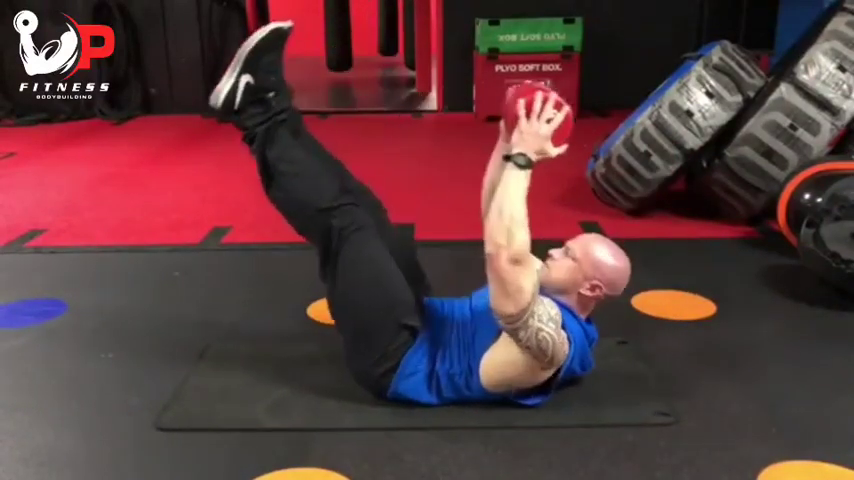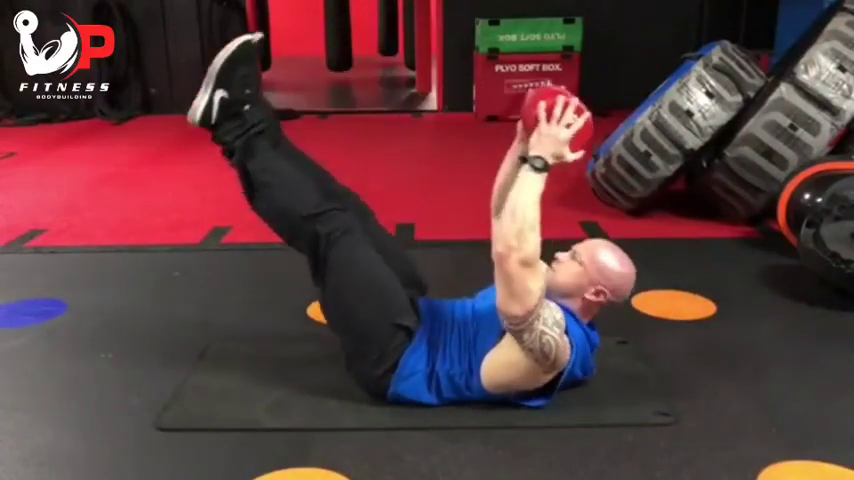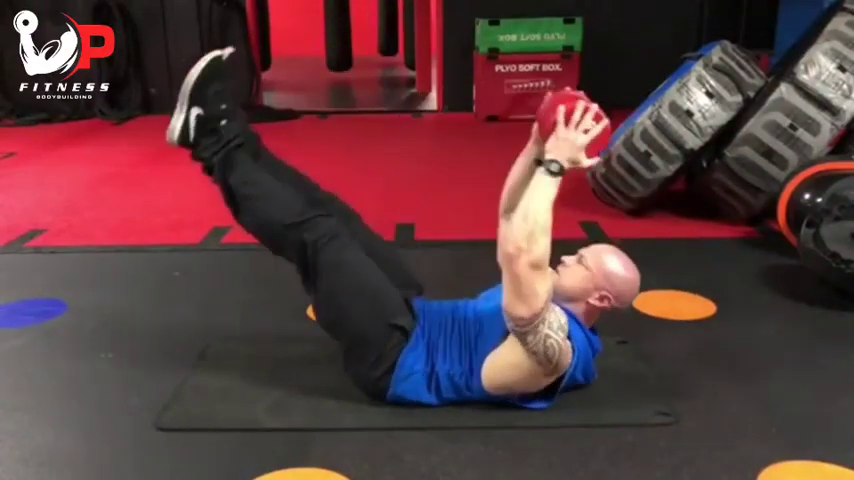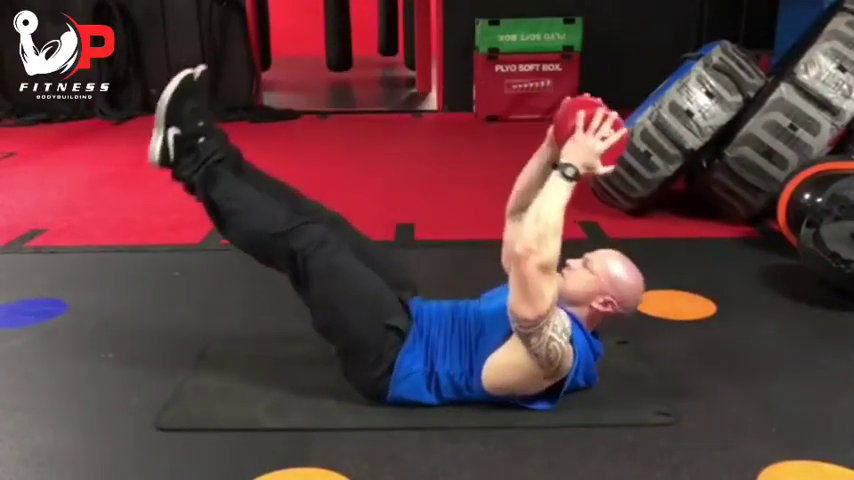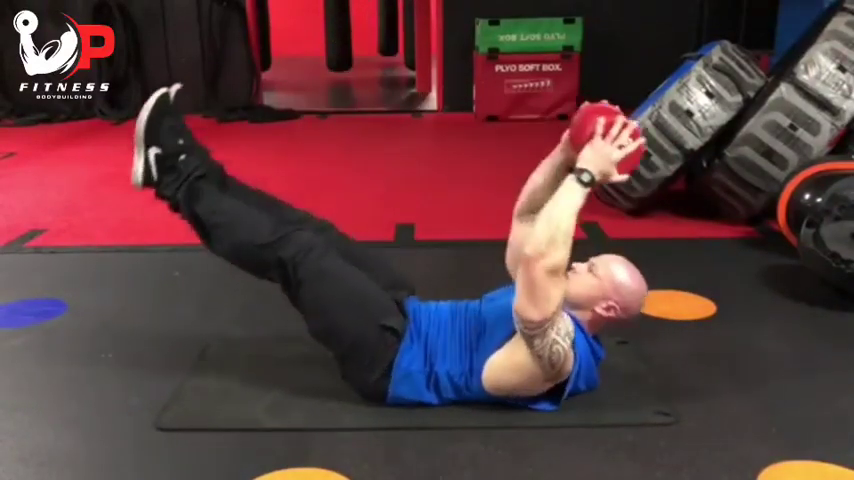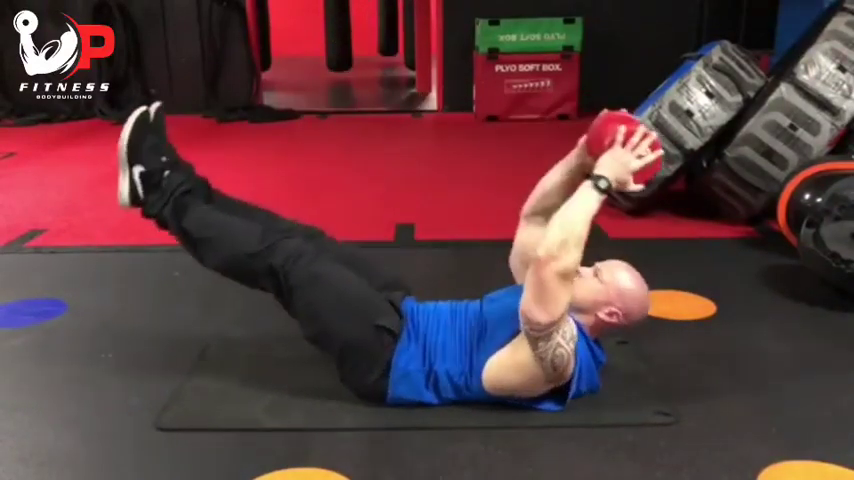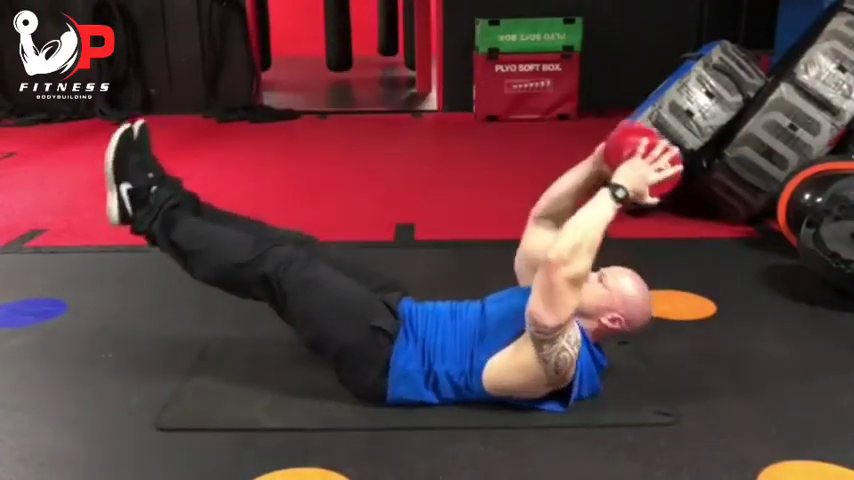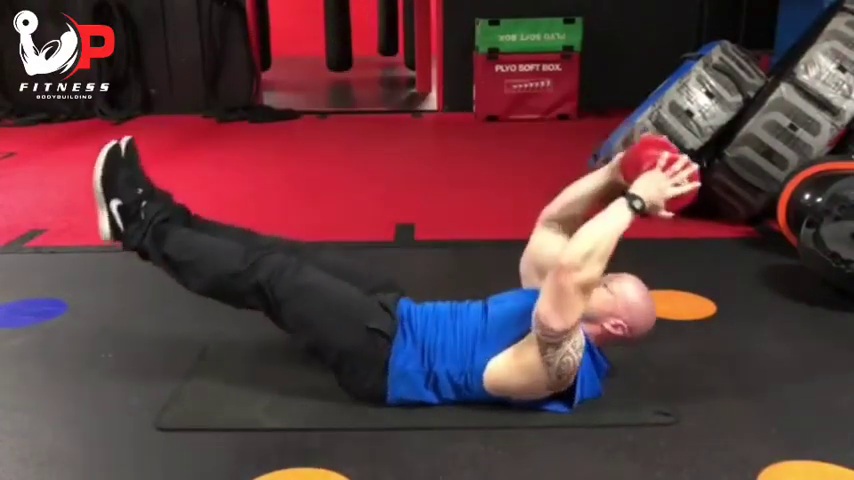
dt=0.1s
person 1, frame 1
left shoulder: (550, 338)
right shoulder: (553, 300)
left elbow: (504, 254)
right elbow: (495, 216)
left wrist: (520, 159)
right wrist: (508, 142)
left hip: (398, 358)
right hip: (422, 325)
left knee: (344, 225)
right knee: (360, 210)
left ankle: (262, 120)
right ankle: (266, 111)
person 1, frame 2
left shoulder: (552, 344)
right shoulder: (554, 304)
left elbow: (513, 254)
right elbow: (503, 219)
left wrist: (536, 162)
right wrist: (525, 145)
left hip: (396, 361)
right hip: (420, 325)
left knee: (331, 230)
right knee: (347, 214)
left ankle: (241, 131)
right ankle: (245, 122)
person 1, frame 3
left shoulder: (554, 344)
right shoulder: (554, 307)
left elbow: (523, 255)
right elbow: (511, 216)
left wrist: (554, 165)
right wrist: (539, 146)
left hip: (395, 358)
right hip: (417, 321)
left knee: (319, 237)
right knee: (335, 220)
left ankle: (218, 148)
right ankle: (222, 138)
person 1, frame 4
left shoulder: (557, 348)
right shoulder: (555, 308)
left elbow: (531, 257)
right elbow: (519, 218)
left wrist: (568, 170)
right wrist: (553, 151)
left hip: (393, 361)
right hip: (415, 320)
left knee: (308, 245)
right knee: (324, 228)
left ankle: (200, 165)
right ankle: (205, 154)
person 1, frame 5
left shoulder: (557, 353)
right shoulder: (550, 310)
left elbow: (542, 260)
right elbow: (527, 219)
left wrist: (584, 176)
right wrist: (567, 154)
left hip: (392, 358)
right hip: (408, 319)
left knee: (297, 254)
right knee: (314, 236)
left ankle: (181, 183)
right ankle: (186, 174)
person 1, frame 6
left shoulder: (561, 356)
right shoulder: (552, 313)
left elbow: (551, 262)
right elbow: (534, 221)
left wrist: (600, 183)
right wrist: (582, 161)
left hip: (391, 360)
right hip: (407, 319)
left knee: (288, 261)
right knee: (305, 243)
left ankle: (168, 198)
right ankle: (172, 188)
person 1, frame 7
left shoulder: (561, 358)
right shoulder: (550, 309)
left elbow: (562, 267)
right elbow: (543, 222)
left wrist: (617, 192)
right wrist: (598, 167)
left hip: (388, 357)
right hip: (402, 317)
left knee: (280, 270)
right knee: (297, 250)
left ankle: (153, 215)
right ankle: (165, 205)
person 1, frame 8
left shoulder: (567, 362)
right shoulder: (554, 312)
left elbow: (572, 272)
right elbow: (553, 226)
left wrist: (633, 202)
right wrist: (614, 177)
left hip: (389, 360)
right hip: (402, 316)
left knee: (275, 279)
right knee: (292, 258)
left ankle: (146, 230)
right ankle: (155, 218)
